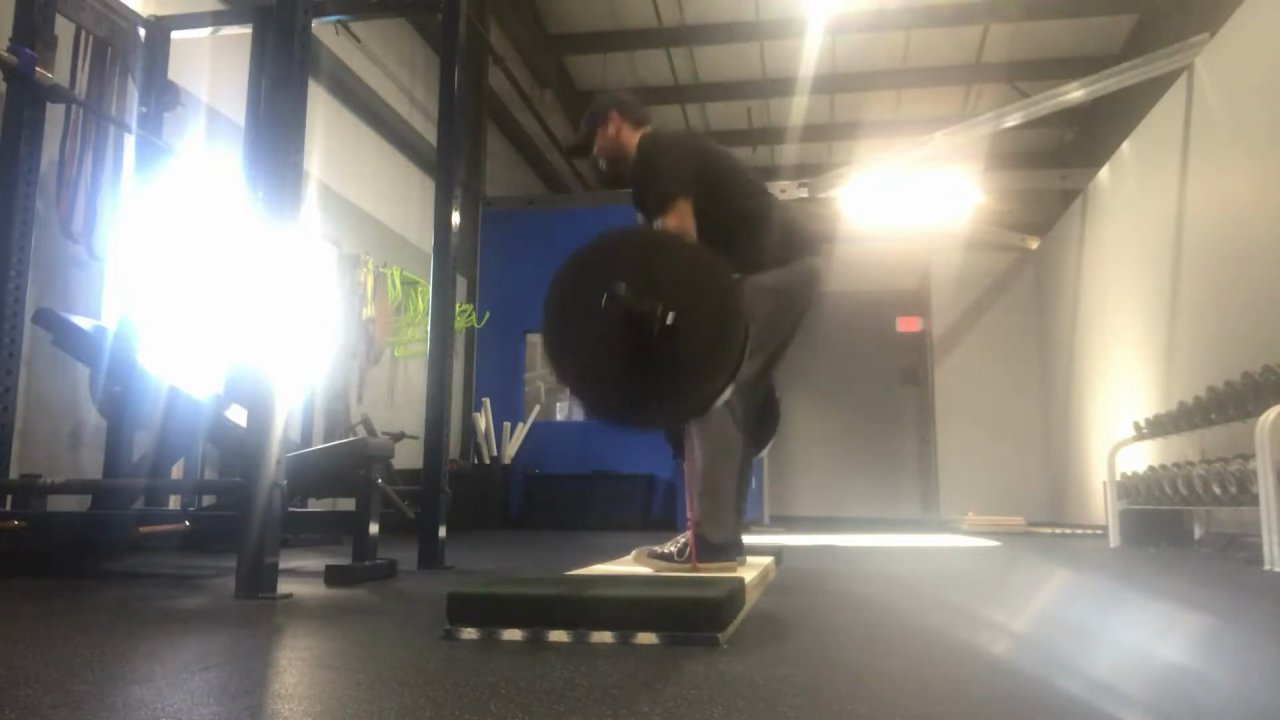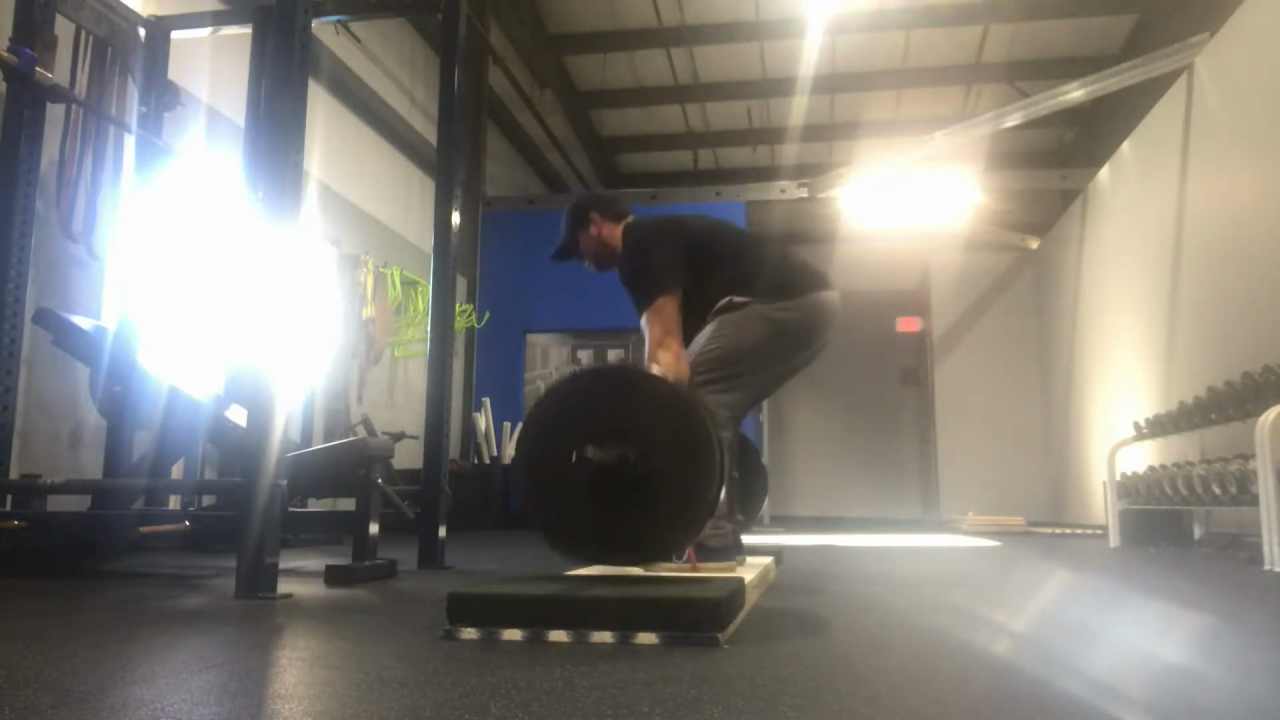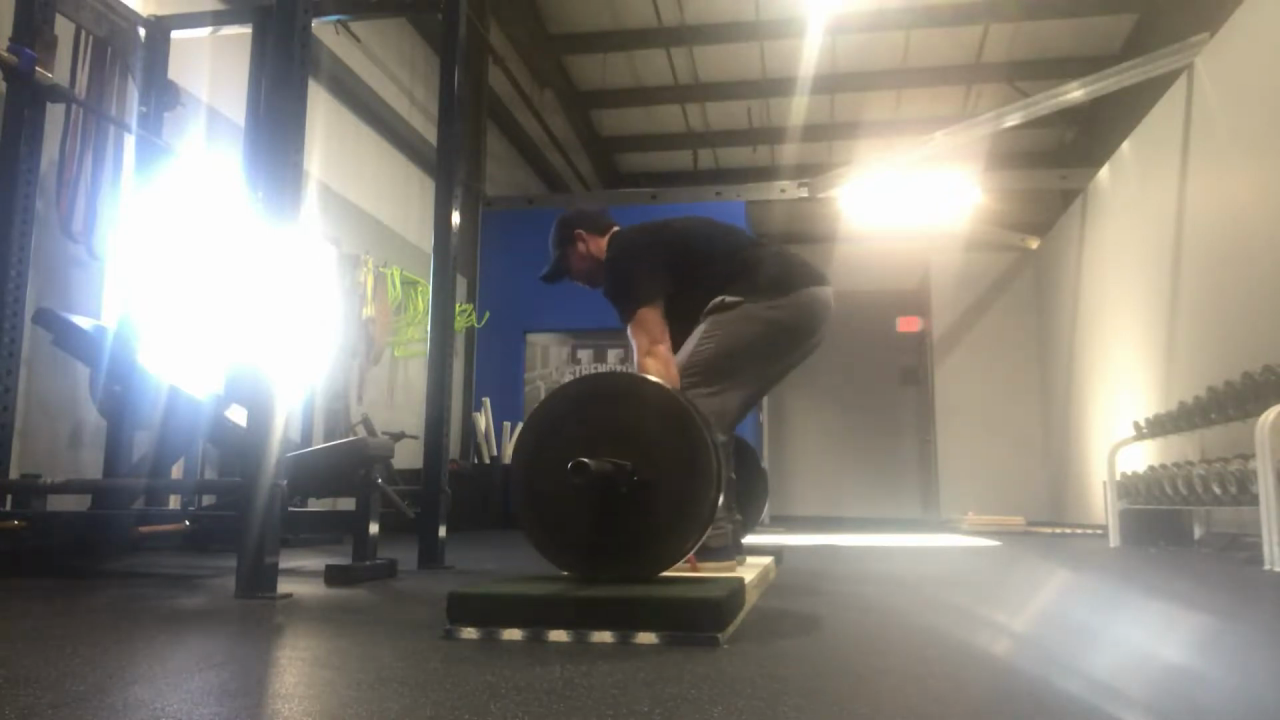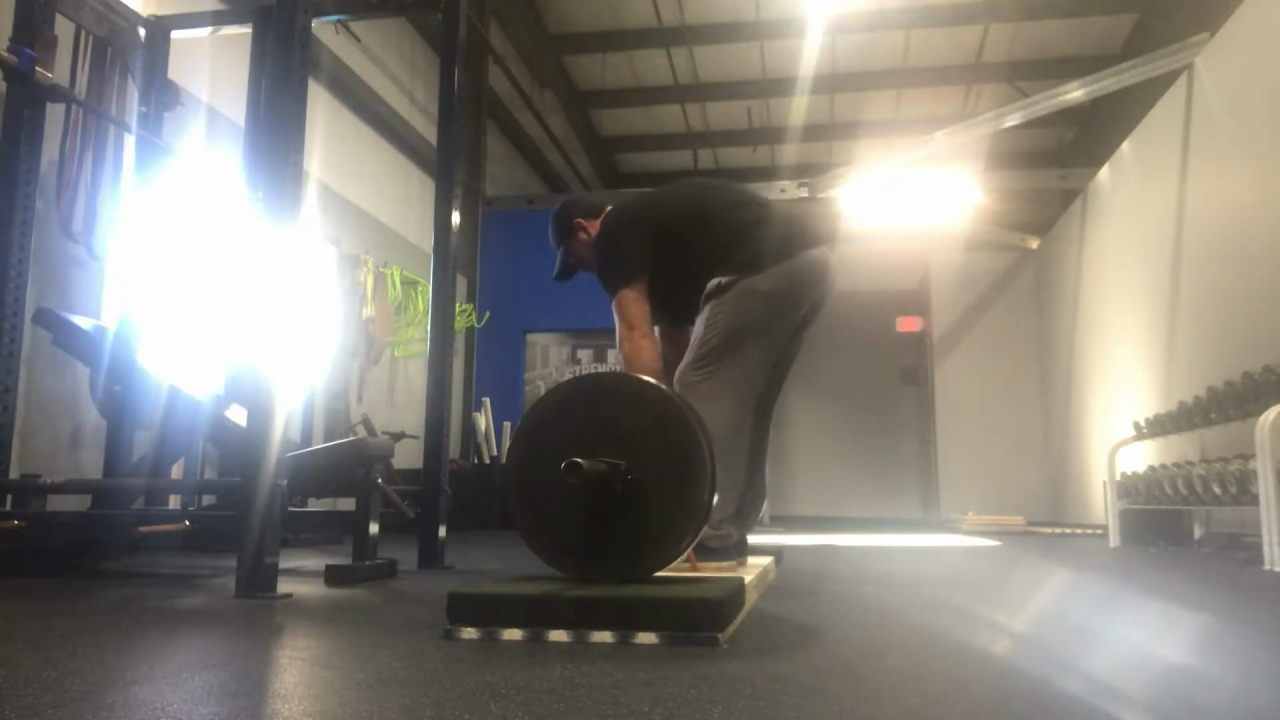
dt=0.4s
person 1, frame 1
left shoulder: (656, 152)
right shoulder: (678, 154)
left elbow: (679, 236)
right elbow: (692, 237)
left hip: (764, 268)
right hip: (789, 262)
right knee: (729, 402)
left ankle: (711, 542)
right ankle: (721, 536)
person 1, frame 2
left shoulder: (642, 246)
right shoulder: (661, 239)
left elbow: (666, 347)
right elbow: (675, 343)
left hip: (784, 302)
right hip: (807, 302)
right knee: (707, 407)
left ankle: (709, 543)
right ankle: (720, 536)
person 1, frame 3
left shoulder: (625, 255)
right shoulder: (649, 249)
left elbow: (654, 354)
right elbow: (667, 349)
left hip: (779, 300)
right hip: (804, 298)
right knee: (703, 406)
left ankle: (708, 542)
right ankle: (722, 536)
person 1, frame 4
left shoulder: (616, 232)
right shoulder: (656, 226)
left elbow: (636, 333)
right elbow: (672, 330)
left hip: (769, 266)
right hip: (806, 258)
left knee: (703, 390)
right knee: (738, 402)
left ankle: (711, 542)
right ankle: (728, 533)
